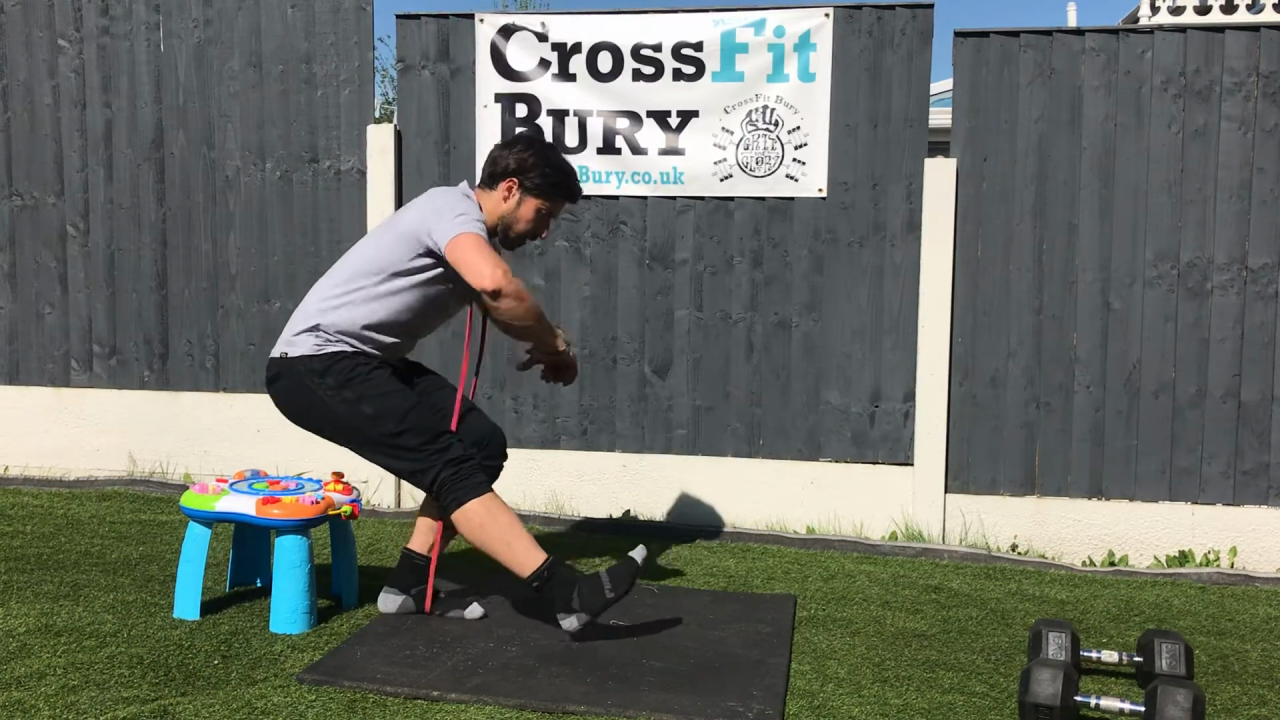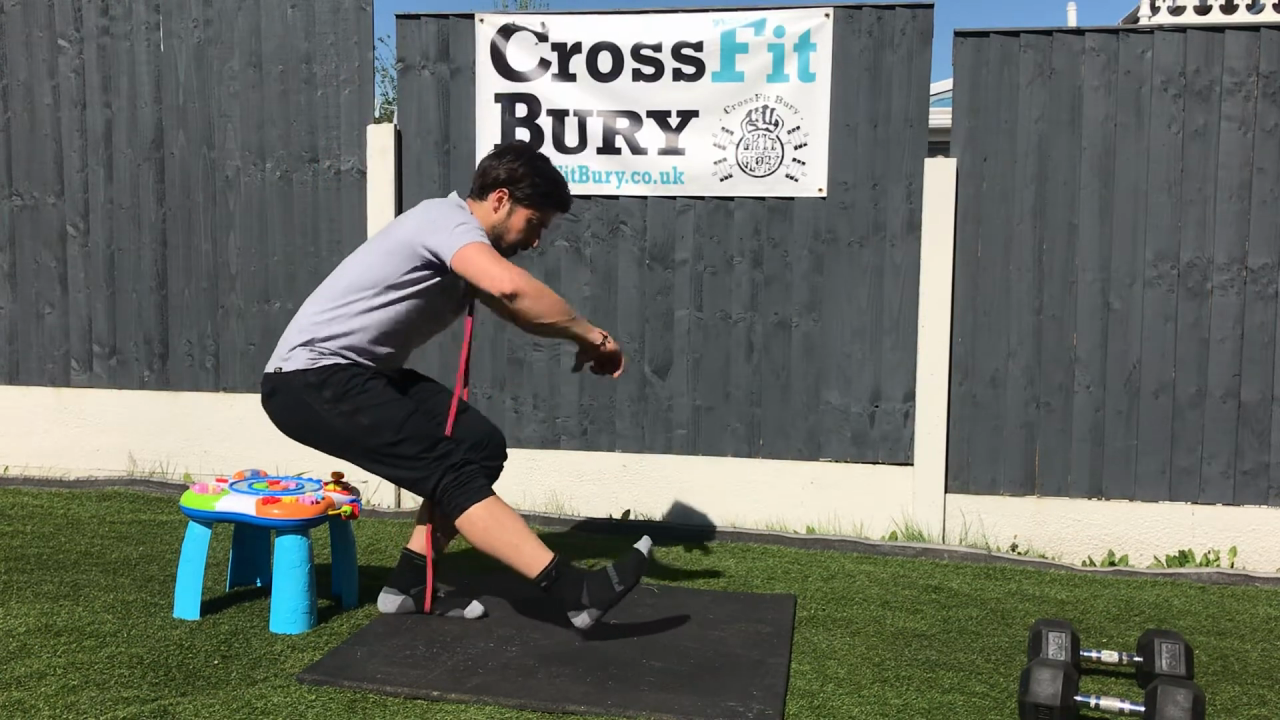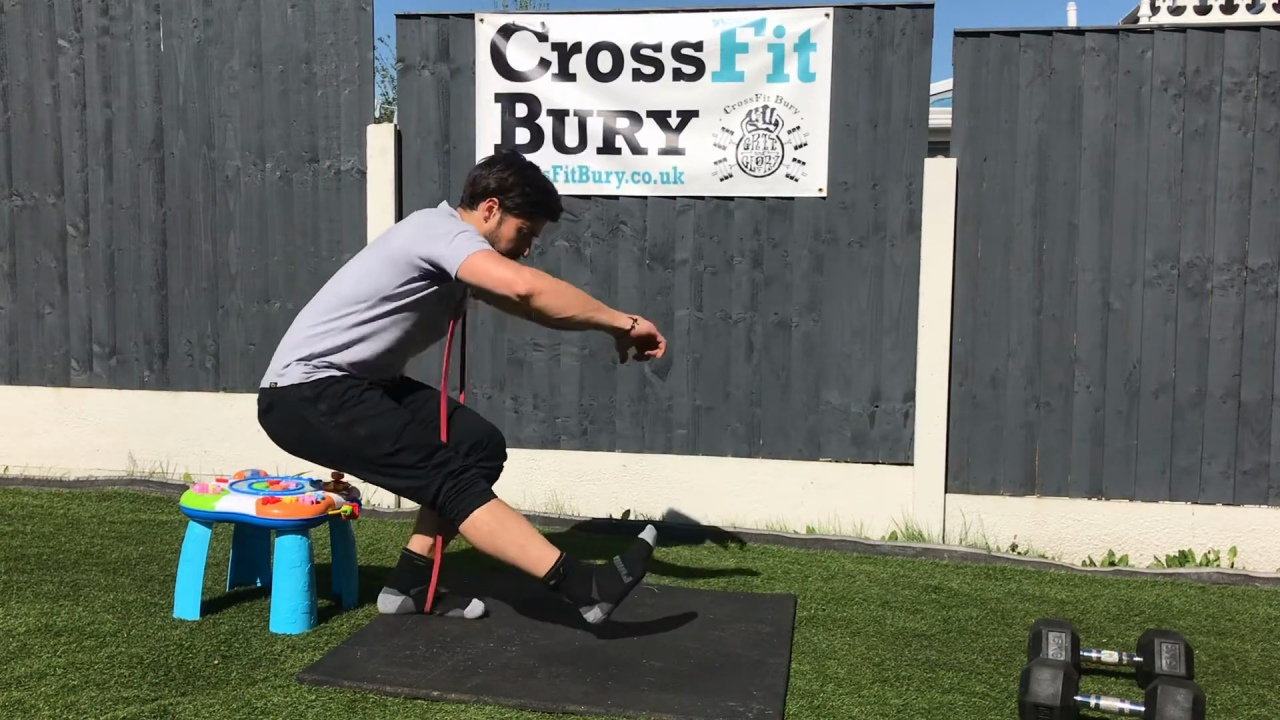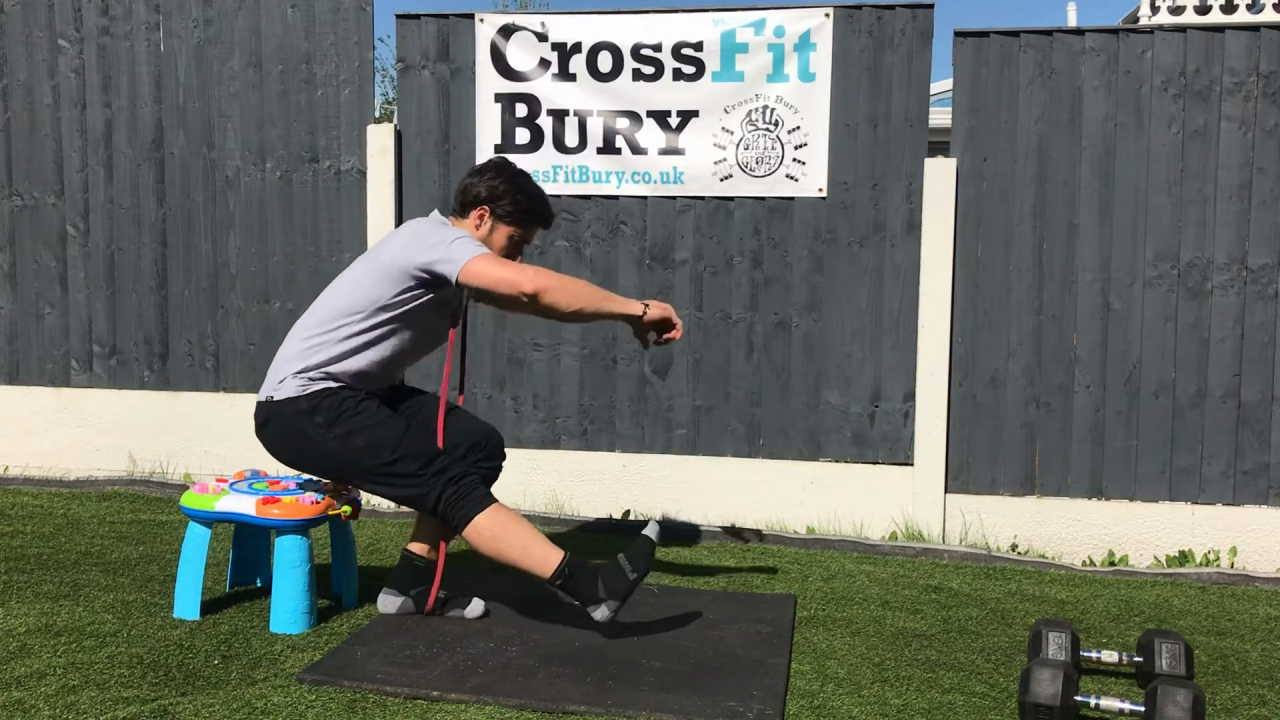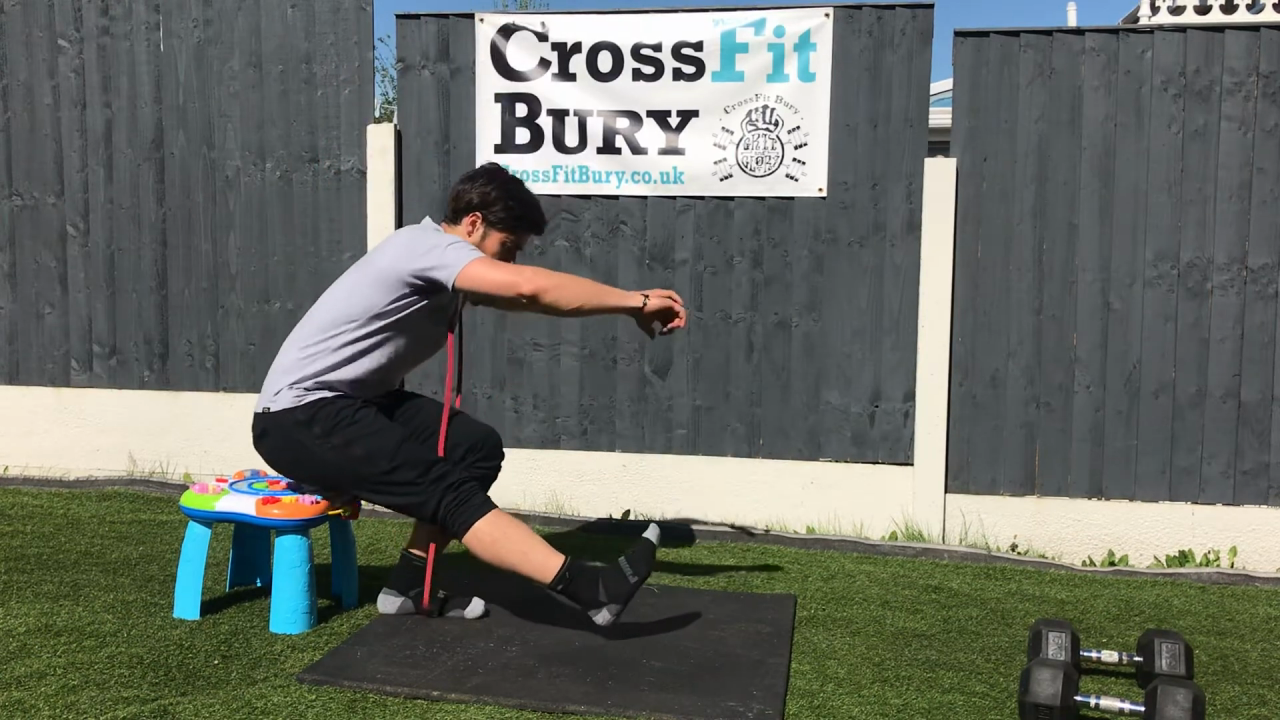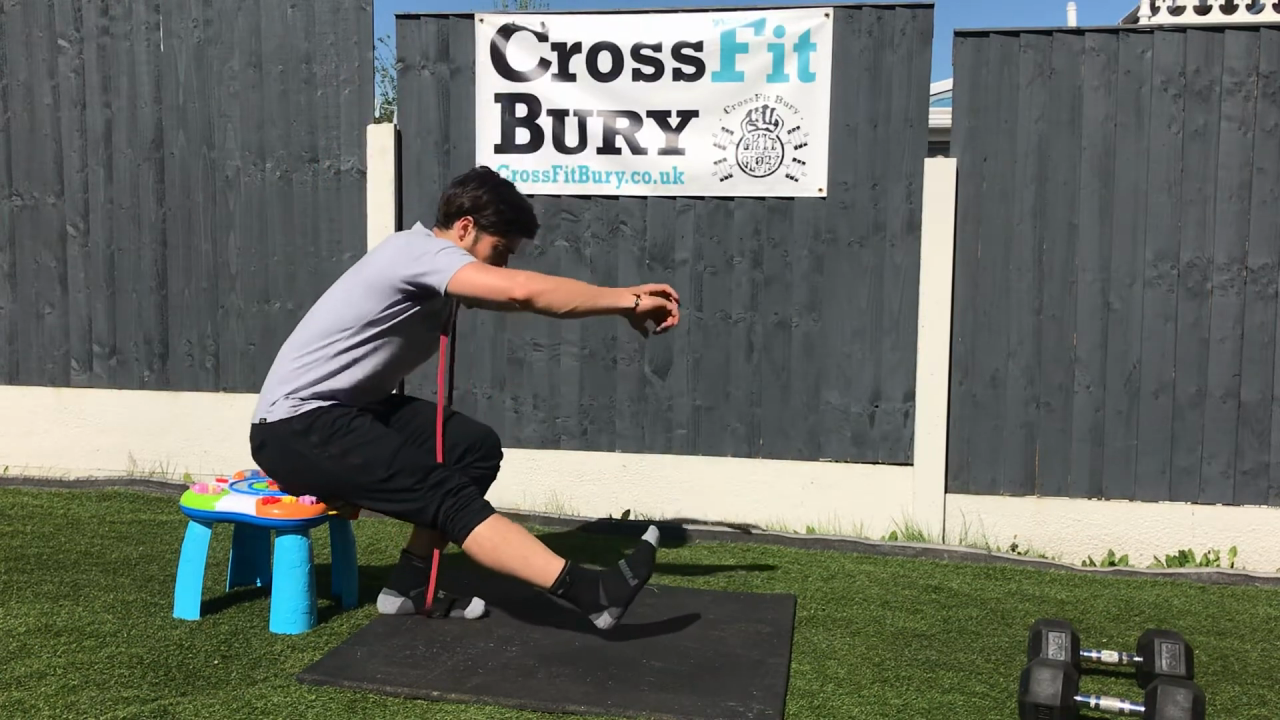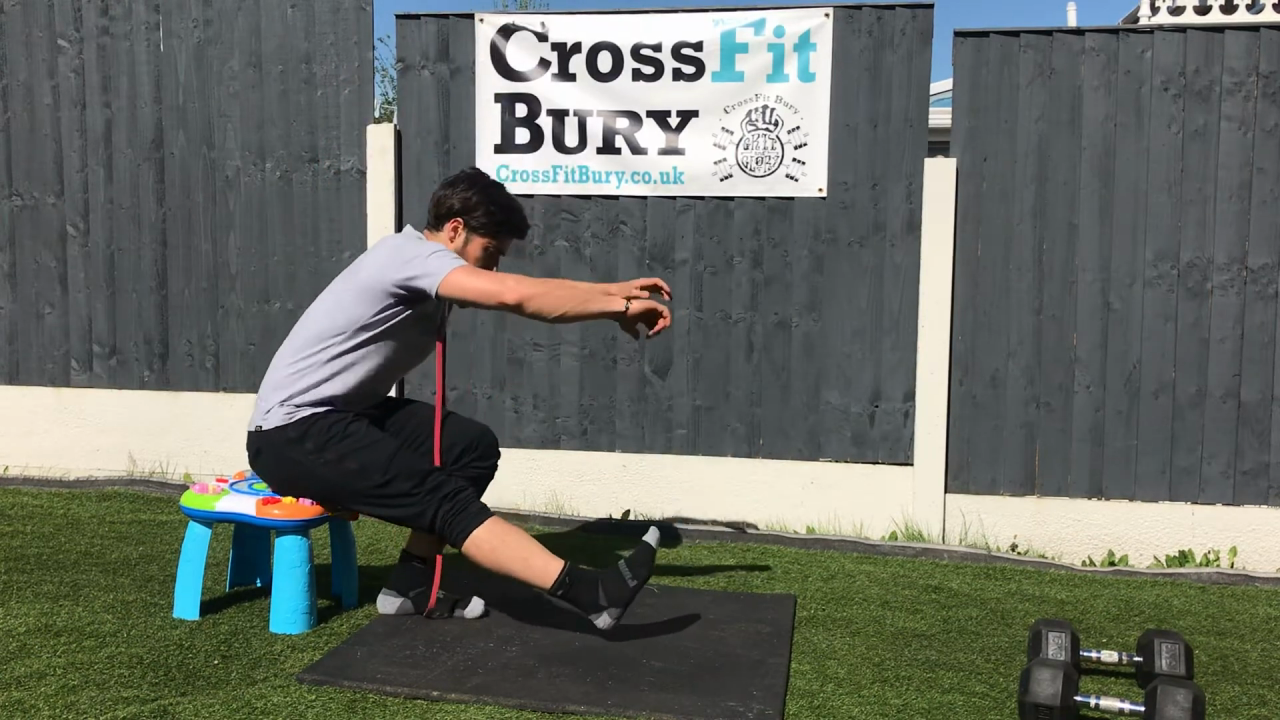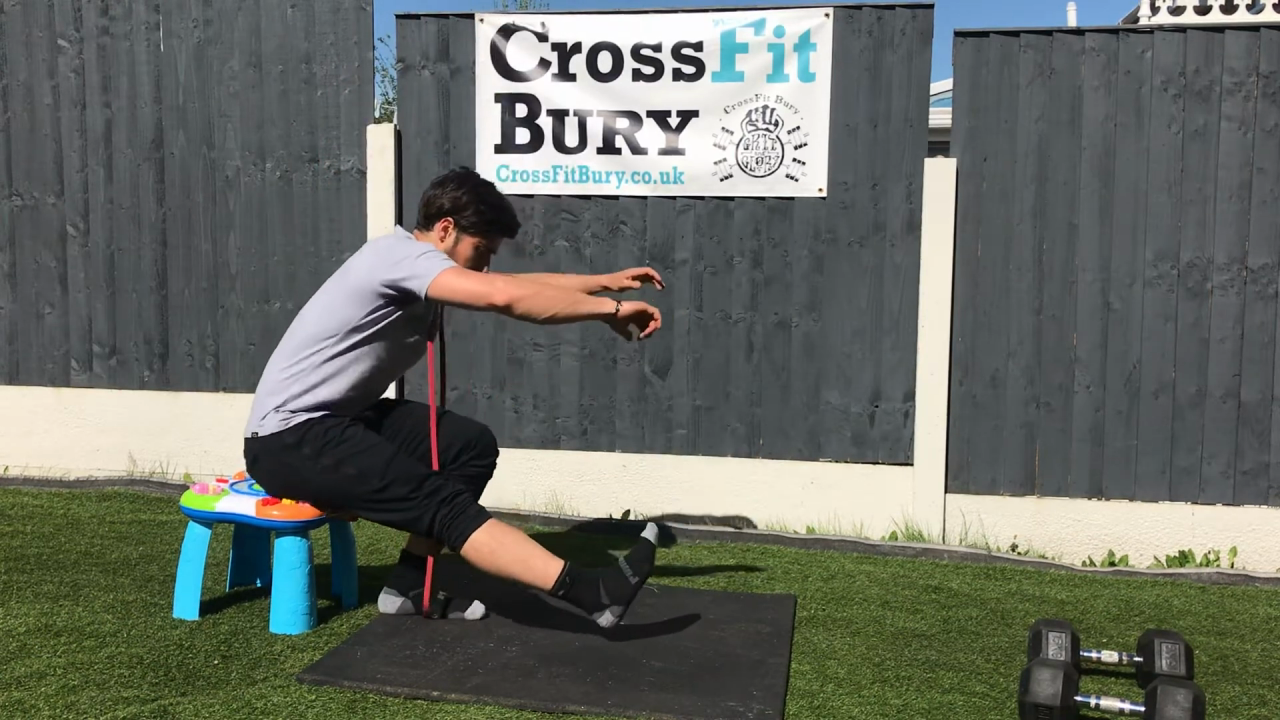
dt=0.1s
person 1, frame 1
left shoulder: (475, 232)
right shoulder: (454, 207)
left elbow: (490, 301)
right elbow: (495, 285)
left wrist: (544, 344)
right wrist: (554, 343)
left hip: (366, 360)
right hip: (314, 366)
left knee: (481, 446)
right knee: (450, 463)
left ankle: (409, 585)
right ankle: (564, 591)
person 1, frame 2
left shoulder: (458, 244)
right shoulder: (446, 219)
left elbow: (508, 300)
right elbow: (511, 288)
left wrist: (584, 337)
right wrist: (592, 336)
left hip: (357, 372)
right hip: (306, 380)
left knee: (480, 445)
right knee: (448, 469)
left ankle: (407, 585)
right ankle: (573, 589)
person 1, frame 3
left shoulder: (454, 249)
right shoulder: (442, 229)
left elbow: (516, 299)
right elbow: (526, 289)
left wrist: (615, 329)
right wrist: (625, 324)
left hip: (352, 381)
right hip: (303, 394)
left knee: (479, 446)
right knee: (449, 474)
left ankle: (408, 585)
right ankle: (580, 585)
person 1, frame 4
left shoulder: (448, 263)
right shoulder: (432, 238)
left elbow: (525, 297)
right elbow: (529, 287)
left wrist: (629, 310)
right wrist: (635, 310)
left hip: (347, 395)
right hip: (298, 409)
left knee: (479, 447)
right knee: (446, 480)
left ankle: (410, 585)
right ankle: (588, 583)
person 1, frame 5
left shoulder: (442, 266)
right shoulder: (427, 245)
left elbow: (523, 296)
right elbow: (529, 287)
left wrist: (631, 299)
right wrist: (636, 303)
left hip: (344, 402)
right hip: (296, 419)
left knee: (478, 448)
right knee: (445, 486)
left ankle: (409, 586)
right ankle: (588, 587)
person 1, frame 6
left shoulder: (435, 268)
right shoulder: (418, 250)
left elbow: (529, 290)
right elbow: (522, 291)
left wrist: (622, 293)
right wrist: (628, 304)
left hip: (343, 411)
right hip: (293, 428)
left knee: (476, 448)
right knee: (444, 493)
left ankle: (409, 586)
right ankle: (587, 590)
person 1, frame 7
left shoulder: (428, 270)
right shoulder: (409, 254)
left elbow: (524, 291)
right elbow: (512, 295)
left wrist: (615, 289)
right wrist: (619, 308)
left hip: (338, 415)
right hip: (289, 435)
left knee: (474, 448)
right knee: (441, 496)
left ankle: (409, 586)
right ankle: (586, 590)
person 1, frame 8
left shoulder: (417, 267)
right shoulder: (400, 253)
left elbow: (518, 285)
right elbow: (503, 298)
left wrist: (605, 281)
right wrist: (610, 308)
left hip: (339, 418)
right hip: (286, 441)
left knee: (472, 446)
right knee: (439, 500)
left ankle: (408, 587)
right ankle: (589, 590)
